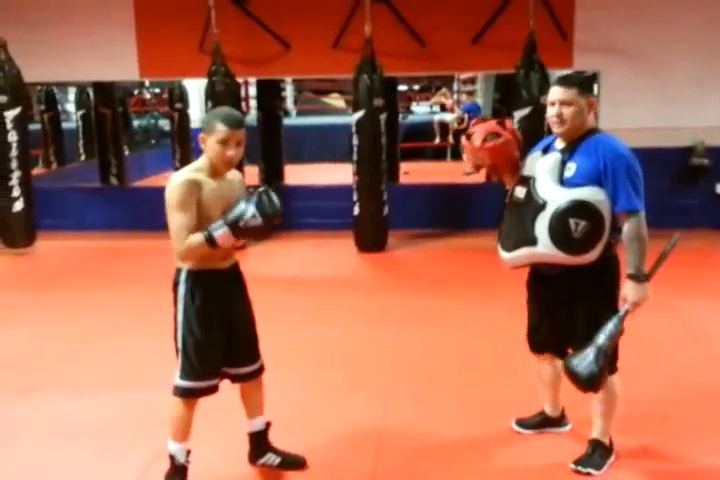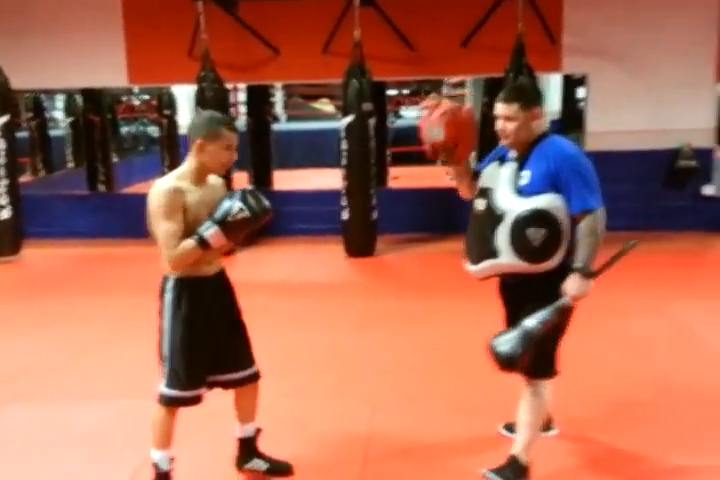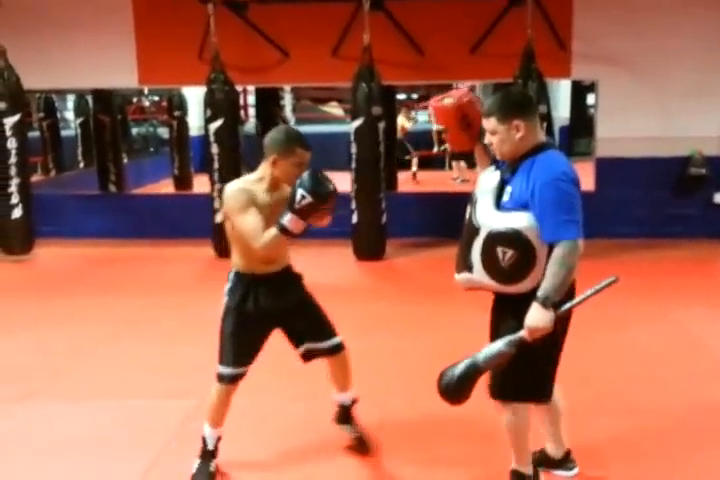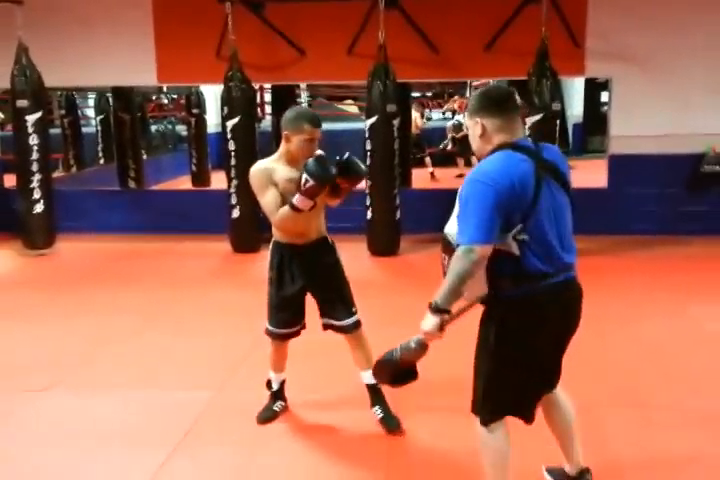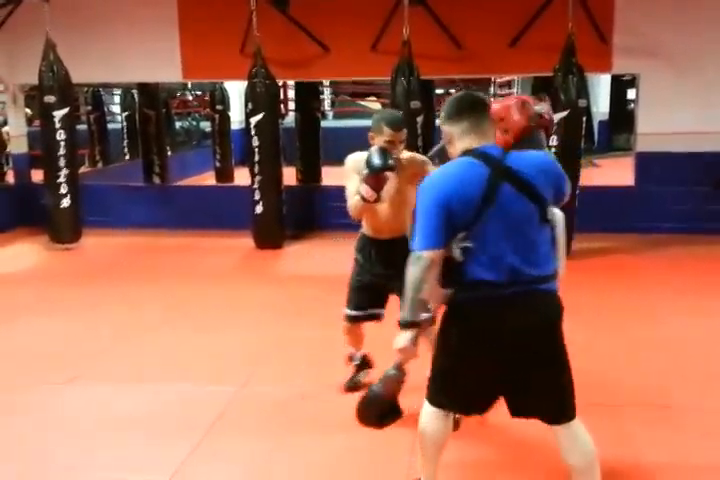
dt=0.7s
person 1, frame 1
left shoulder: (610, 155)
right shoulder: (544, 147)
left elbow: (633, 221)
left wrist: (637, 276)
left hip: (590, 275)
right hip: (545, 271)
right knee: (545, 347)
left ankle: (602, 442)
right ankle: (552, 412)
person 1, frame 2
left shoulder: (562, 156)
right shoulder: (503, 154)
left elbow: (592, 217)
right elbow: (469, 189)
left wrist: (582, 272)
right wrist: (454, 154)
left hip: (550, 280)
right hip: (514, 276)
left knee: (535, 366)
right knee: (524, 356)
right ankle: (539, 419)
person 1, frame 3
left shoulder: (552, 172)
right shoulder: (511, 164)
left elbow: (570, 246)
left wrist: (543, 304)
left hip: (530, 302)
right hip: (511, 293)
left knee: (510, 391)
right knee: (534, 383)
person 1, frame 4
left shoulder: (486, 177)
right shoulder: (553, 158)
left elbow: (473, 253)
left wrist: (438, 309)
left hip: (519, 306)
right hip: (563, 294)
left knee: (490, 413)
right knee: (544, 385)
person 1, frame 5
left shoulder: (440, 183)
right shoulder: (540, 165)
left elbow: (426, 260)
right elbow: (561, 197)
left wrist: (410, 324)
right wrist: (532, 144)
left hip: (474, 311)
right hip: (537, 307)
left knee: (440, 402)
right knee: (563, 416)
person 2, frame 1
left shoulder: (234, 179)
right shoulder: (184, 184)
right elbow: (182, 248)
left wrist: (259, 220)
right wrist: (231, 227)
left hip: (231, 279)
right hip: (198, 286)
left knee: (250, 369)
right knee: (191, 383)
left ankle: (260, 447)
person 2, frame 2
left shoulder: (217, 184)
right shoulder: (167, 192)
right elbow: (173, 258)
left wrist: (242, 223)
right wrist: (217, 226)
left hip: (219, 286)
right hip: (185, 294)
left knee: (246, 376)
right knee: (175, 392)
person 2, frame 3
left shoulder: (297, 181)
right shoulder: (237, 193)
left elbow: (321, 219)
right elbow: (262, 246)
left wrist: (320, 207)
right wrist: (296, 214)
left hip: (285, 281)
right hip: (247, 288)
left knee: (334, 350)
right knee: (227, 378)
left ankle: (345, 416)
person 2, frame 4
left shoulder: (319, 161)
right shoulder: (262, 171)
right elbow: (279, 221)
left wrist: (344, 183)
right wrist: (306, 193)
left hip: (322, 251)
right hip: (286, 257)
left knee: (351, 326)
right knee: (279, 334)
left ankle: (377, 398)
right ankle: (277, 394)
person 2, frame 5
left shoulder: (413, 163)
right shoulder: (355, 162)
right elbow: (355, 211)
right wrist: (371, 184)
left hip: (404, 248)
right hip: (371, 248)
right knee: (353, 320)
right ankle: (360, 361)
